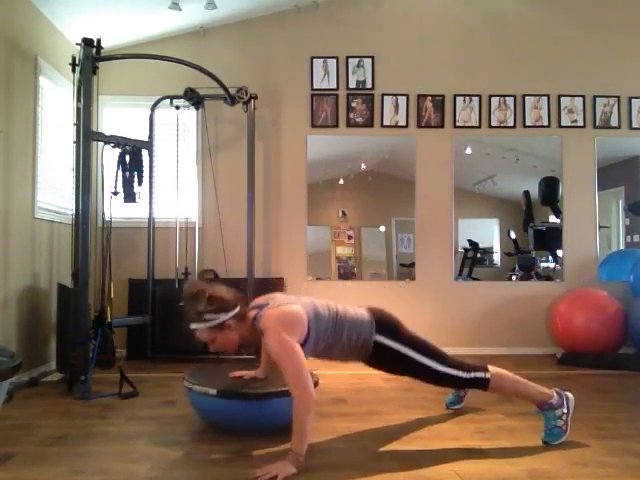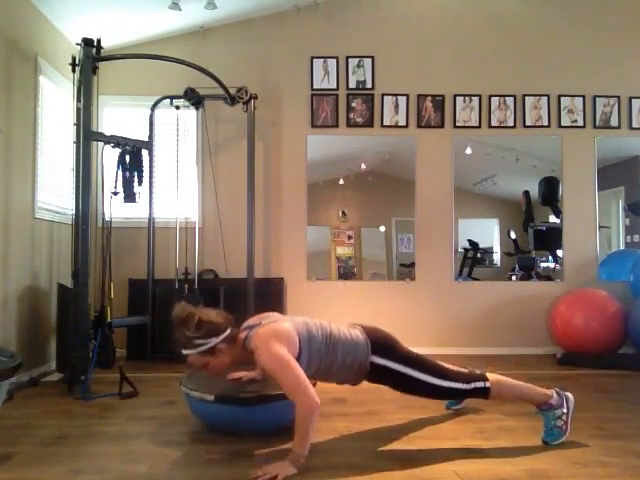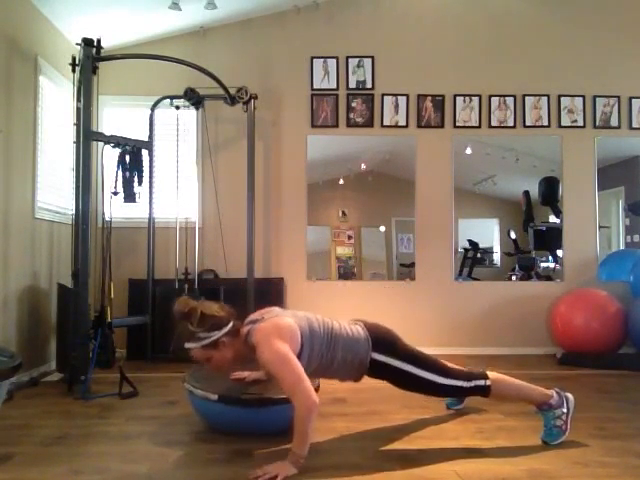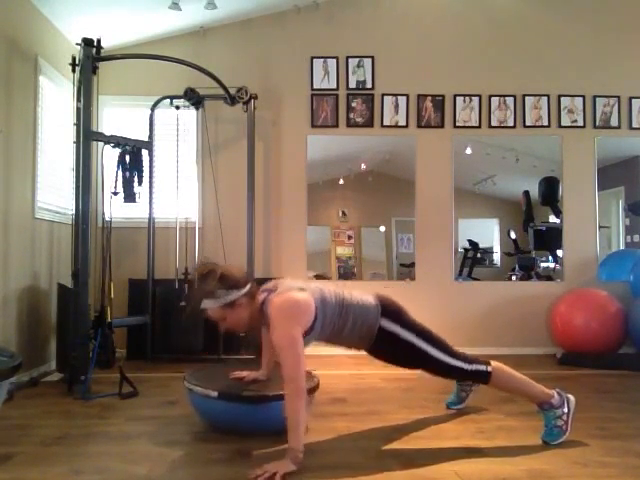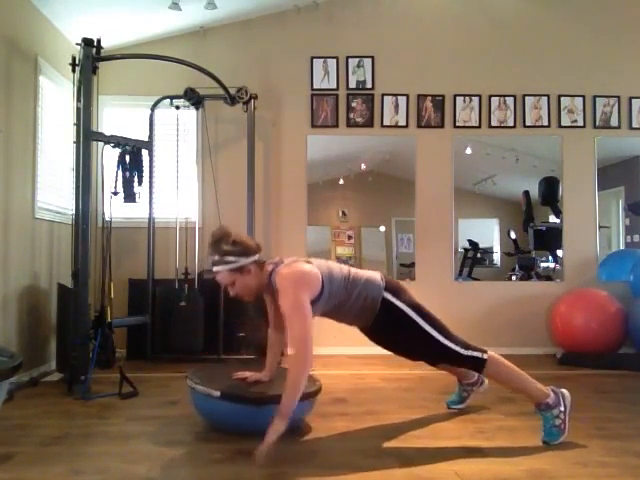
dt=0.2s
person 1, frame 1
left shoulder: (273, 328)
right shoulder: (256, 308)
left elbow: (304, 398)
right wrist: (261, 370)
left hip: (376, 336)
right hip: (363, 328)
left knee: (455, 373)
left ankle: (552, 400)
right ankle: (461, 386)
person 1, frame 2
left shoulder: (265, 348)
right shoulder: (250, 328)
left elbow: (310, 405)
right wrist: (257, 372)
left hip: (371, 356)
right hip: (358, 343)
left knee: (462, 388)
right knee: (431, 376)
left ankle: (553, 400)
right ankle: (461, 378)
person 1, frame 3
left shoulder: (266, 343)
right shoulder: (250, 324)
left elbow: (308, 403)
right wrist: (261, 373)
left hip: (373, 352)
right hip: (360, 342)
left knee: (459, 383)
right knee: (438, 376)
left ankle: (553, 400)
right ankle: (460, 387)
person 1, frame 4
left shoulder: (282, 312)
right shoulder: (261, 298)
left elbow: (297, 391)
right wrist: (263, 371)
left hip: (382, 323)
right hip: (367, 324)
left knee: (463, 366)
right knee: (427, 364)
left ankle: (554, 401)
right ankle: (465, 386)
person 1, frame 5
left shoulder: (288, 283)
right shoulder: (268, 280)
left elbow: (304, 354)
right elbow: (277, 329)
left wrist: (281, 420)
right wrist: (266, 373)
left hip: (386, 303)
right hip: (369, 314)
left knee: (459, 353)
right knee: (430, 354)
left ankle: (550, 399)
right ankle: (469, 384)
